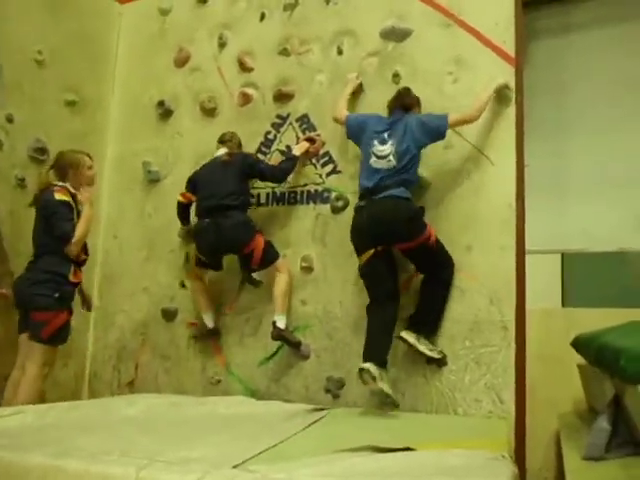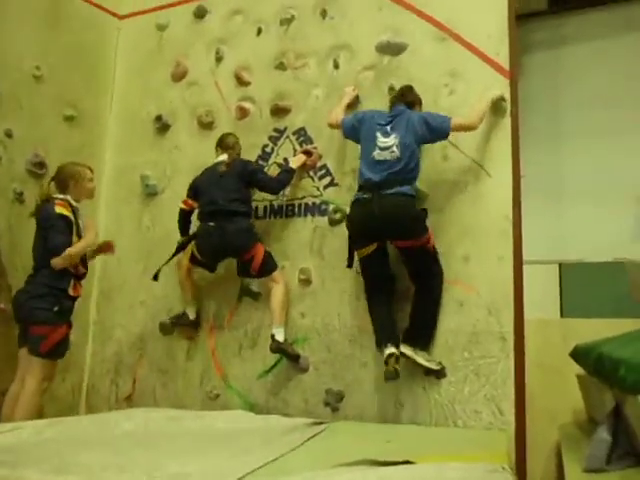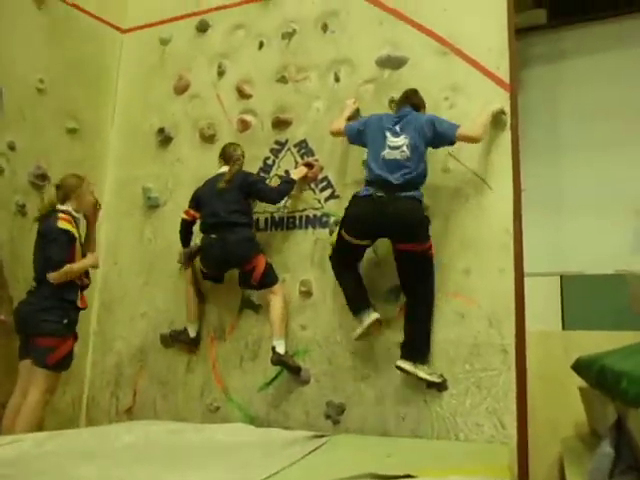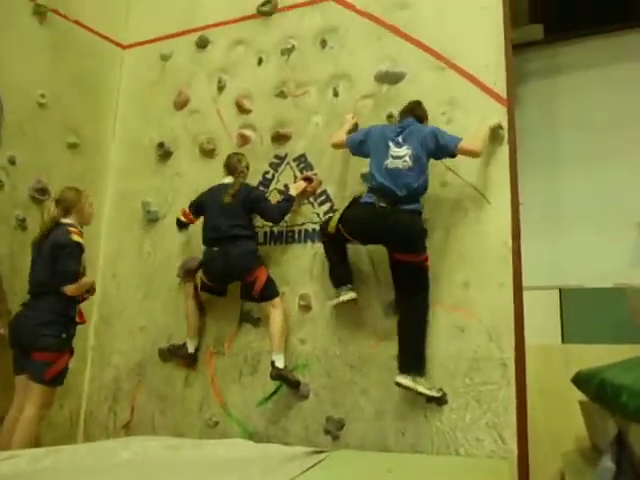
dt=0.3s
person 1, frame 1
left shoulder: (368, 123)
right shoulder: (418, 124)
left elbow: (338, 115)
right elbow: (470, 115)
left wrist: (350, 88)
right wrist: (493, 90)
left hip: (364, 217)
right hip: (397, 211)
left knee: (382, 297)
right knee: (441, 268)
left ankle: (373, 363)
right ankle: (419, 331)
person 1, frame 2
left shoulder: (367, 119)
right shoulder: (419, 120)
left elbow: (333, 120)
right elbow: (471, 123)
left wrist: (347, 99)
right wrist: (490, 100)
left hip: (363, 210)
right hip: (400, 207)
left knee: (377, 287)
right knee: (429, 277)
left ankle: (389, 345)
right ankle: (416, 344)
person 1, frame 3
left shoulder: (374, 121)
right shoulder: (427, 122)
left elbow: (335, 129)
right elbow: (475, 135)
left wrist: (349, 109)
right wrist: (490, 112)
left hip: (368, 207)
right hip: (407, 210)
left knee: (341, 259)
right knee: (419, 287)
left ankle: (364, 311)
right ankle: (414, 357)
person 1, frame 4
left shoulder: (376, 132)
right shoulder: (429, 133)
left elbow: (335, 141)
right elbow: (476, 149)
left wrist: (349, 123)
right wrist: (489, 127)
left hip: (369, 214)
right hip: (406, 222)
left knee: (328, 230)
right knee: (413, 298)
left ankle: (344, 287)
right ankle: (411, 371)
person 2, frame 1
left shoulder: (62, 199)
right shoulder: (58, 197)
right elbow: (72, 246)
left wrist: (80, 290)
right wrist: (88, 208)
left hip: (35, 286)
right hip: (48, 289)
left knee: (24, 365)
right knee: (39, 366)
person 2, frame 2
left shoulder: (61, 211)
right shoulder: (58, 209)
right elbow: (57, 260)
left wrist: (94, 249)
right wrist: (88, 241)
left hip: (36, 300)
right hip: (48, 302)
left knee: (24, 378)
right knee: (39, 379)
person 2, frame 3
left shoulder: (52, 221)
right shoulder: (63, 222)
left elbow: (84, 255)
right elbow: (55, 273)
left wrist: (91, 222)
right wrist: (88, 262)
left hip: (34, 311)
right hip: (53, 315)
left knee: (23, 390)
right knee: (41, 391)
person 2, frame 4
left shoulder: (50, 234)
right shoulder: (70, 235)
right elbow: (71, 286)
right wrist: (90, 282)
left hip: (27, 323)
right hip: (49, 328)
right knee: (37, 406)
person 3, frame 1
left shoulder: (200, 172)
right shoulder: (244, 160)
left elbow: (183, 204)
right elbow: (278, 174)
left wrist: (186, 226)
right wrist: (297, 152)
left hip: (207, 232)
right hip: (238, 227)
left knee: (194, 272)
right knee: (282, 269)
left ankle: (209, 324)
right ankle: (280, 325)
person 3, frame 2
left shoulder: (201, 177)
right shoulder: (244, 167)
left elbow: (185, 212)
right elbow: (274, 186)
left wrist: (185, 237)
right wrist: (293, 165)
left hip: (210, 235)
right hip: (240, 233)
left knee: (183, 264)
right knee: (277, 279)
left ankle: (191, 317)
right ankle: (278, 338)
person 3, frame 3
left shoulder: (204, 188)
right shoulder: (245, 179)
left elbow: (187, 222)
right elbow: (274, 196)
left wrist: (186, 247)
right wrist: (294, 176)
left hip: (213, 247)
right hip: (242, 243)
left knee: (192, 277)
right knee: (276, 291)
left ankle: (191, 334)
right ankle: (279, 350)
person 3, frame 4
left shoulder: (207, 195)
right shoulder: (249, 192)
left elbow: (182, 222)
right elbow: (275, 215)
right wrist: (293, 192)
left hip: (215, 259)
right hip: (244, 256)
left knee: (192, 291)
right knee: (275, 305)
left ankle: (190, 350)
right ankle: (279, 365)
